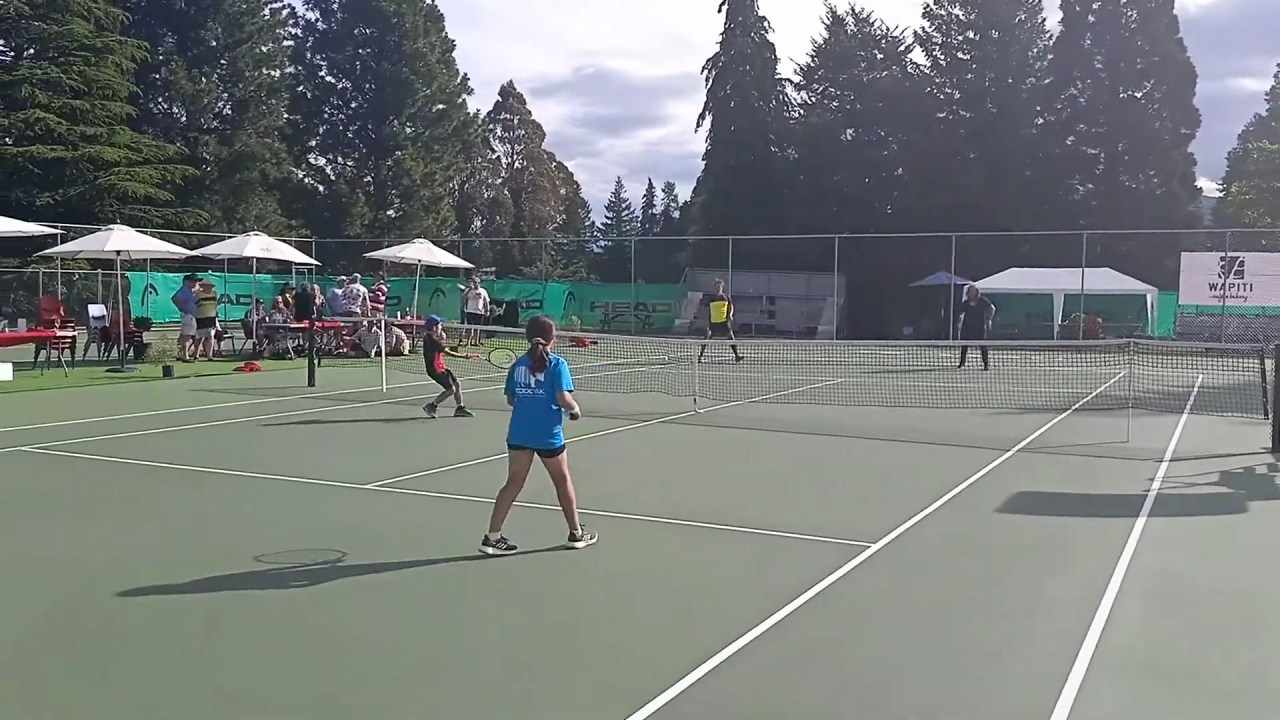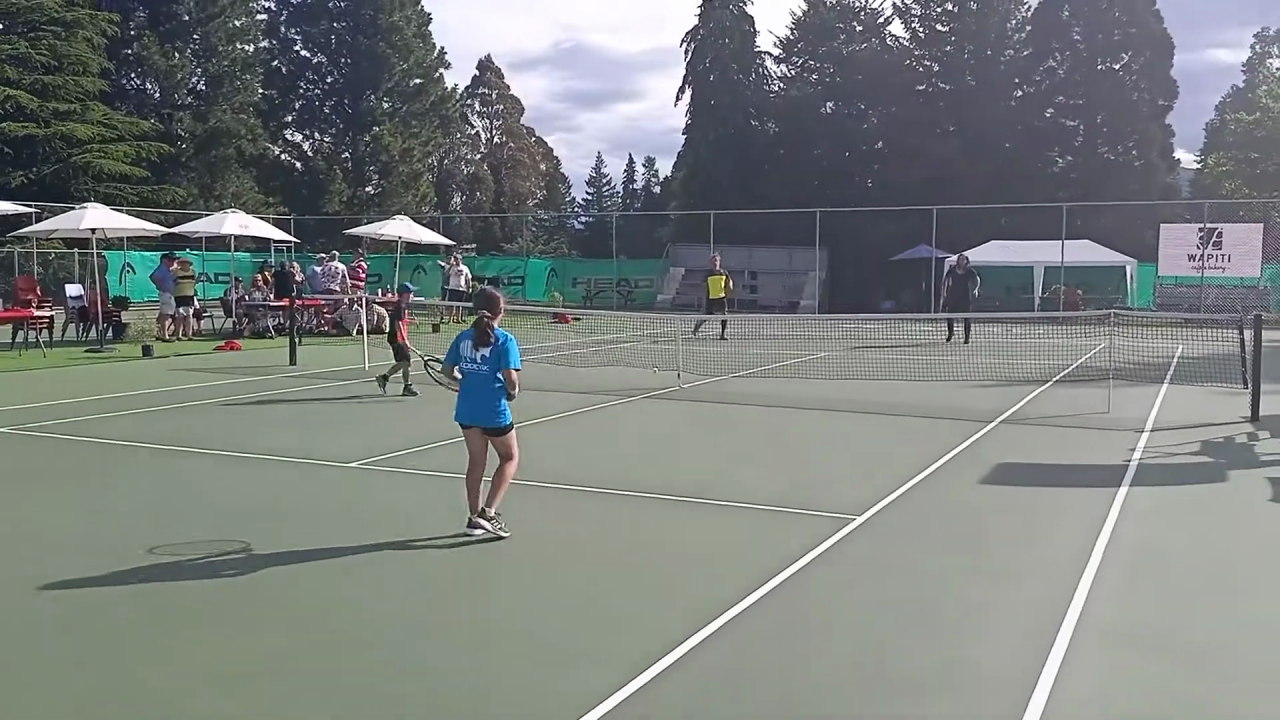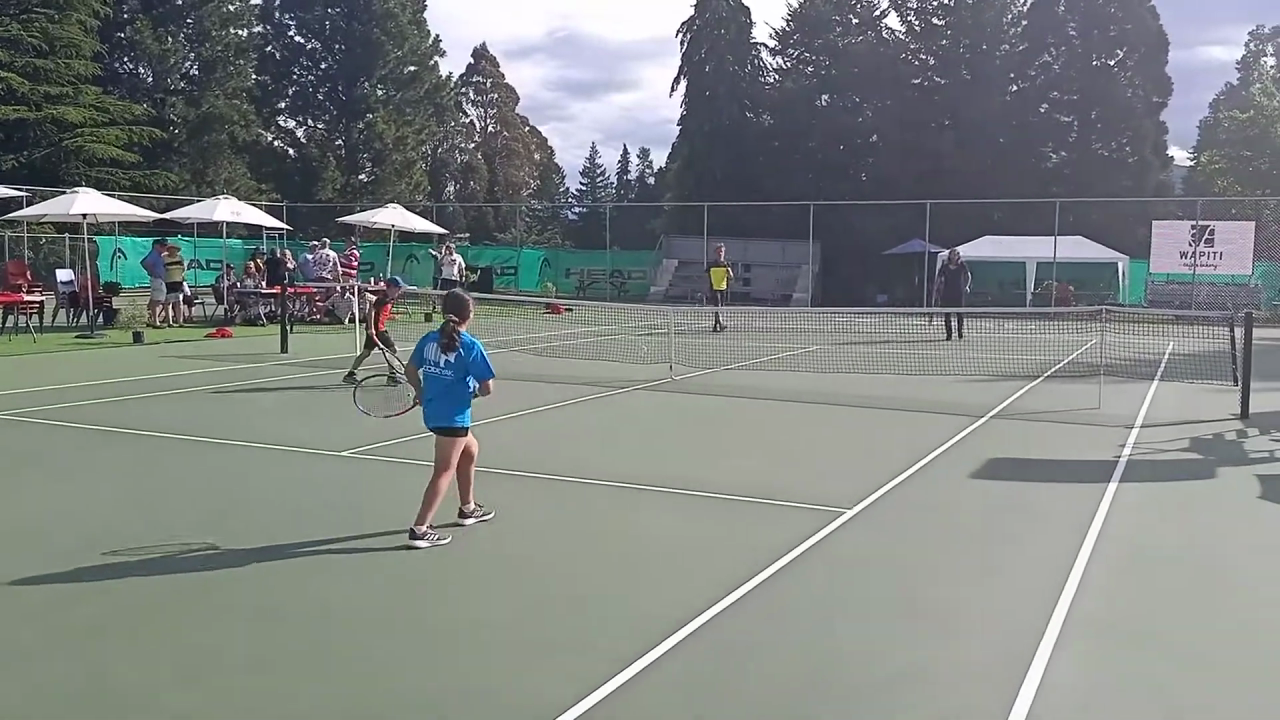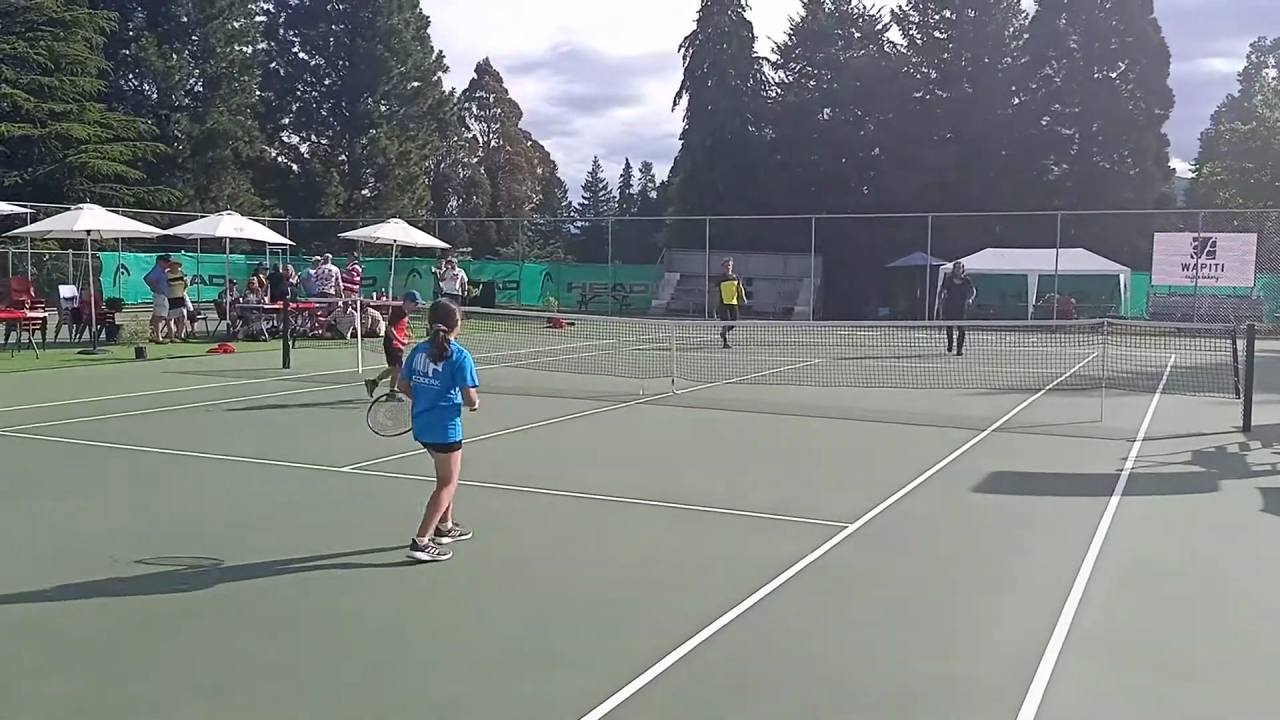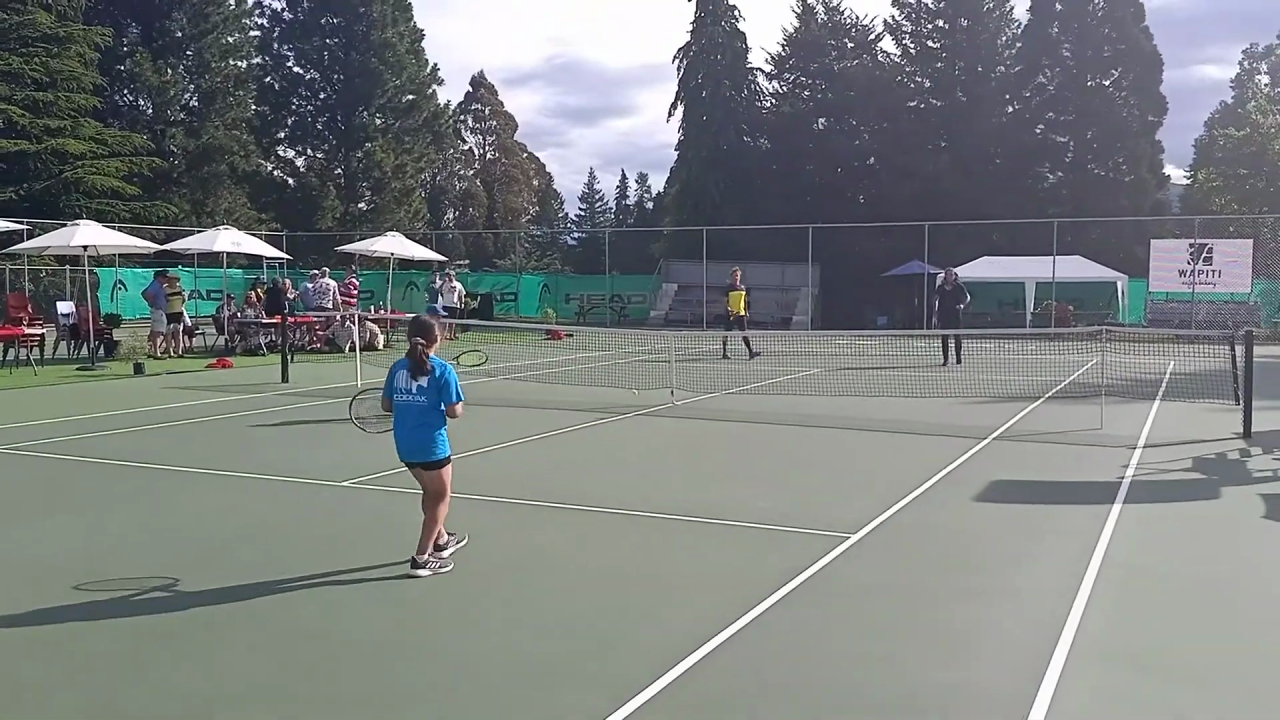
dt=0.3s
person 1, frame 1
left shoulder: (518, 364)
right shoulder: (556, 364)
left elbow: (511, 399)
right elbow: (563, 398)
right wrist: (575, 409)
left hip: (518, 433)
right hip: (547, 434)
left knee: (514, 483)
right knee: (562, 481)
left ankle: (492, 537)
right ankle: (576, 533)
person 1, frame 2
left shoulder: (463, 337)
right shoulder: (505, 340)
left elbow: (448, 370)
right elbow: (511, 379)
right wrist: (512, 391)
left hip: (467, 411)
right hip: (494, 412)
left knee: (476, 462)
right knee: (509, 459)
left ankle: (475, 517)
right ankle: (487, 512)
person 1, frame 3
left shoulder: (429, 339)
right shoulder: (472, 347)
left elbow: (410, 370)
right elbow: (487, 389)
left wrist: (421, 391)
right wrist: (476, 390)
left hip: (433, 410)
right hip: (454, 415)
left knee: (470, 450)
right knee: (444, 470)
left ankle: (468, 508)
right ankle: (419, 529)
person 1, frame 4
left shoulder: (418, 350)
right shoulder: (460, 356)
left elbow: (403, 384)
right elbow: (469, 398)
right wrist: (475, 404)
left hip: (422, 424)
right hip: (444, 427)
left knee: (448, 473)
right knee: (447, 484)
left ankle: (445, 526)
right ankle: (421, 541)
person 1, frame 5
left shoulder: (397, 367)
right shoulder: (443, 370)
left elbow: (387, 405)
right elbow: (453, 412)
right wrist: (460, 407)
left hip: (405, 444)
right hip: (431, 443)
left knee: (430, 491)
right knee: (441, 497)
left ankle: (440, 540)
right ankle: (421, 558)
